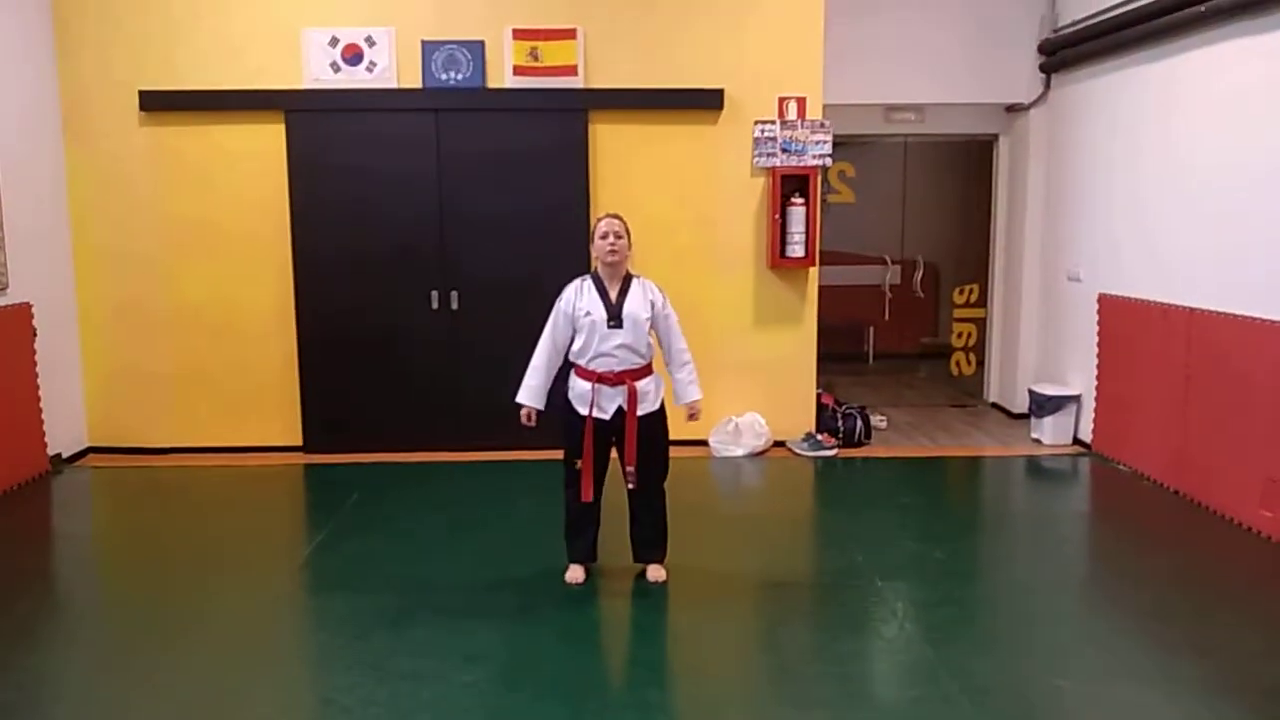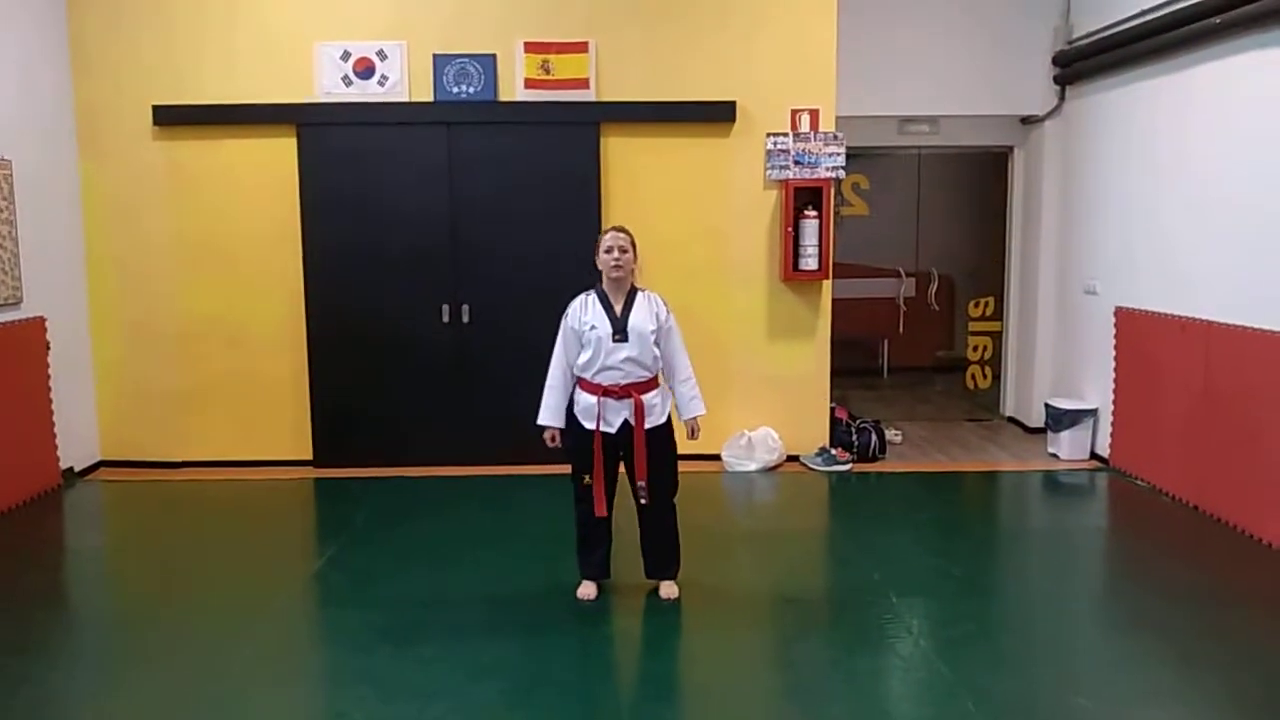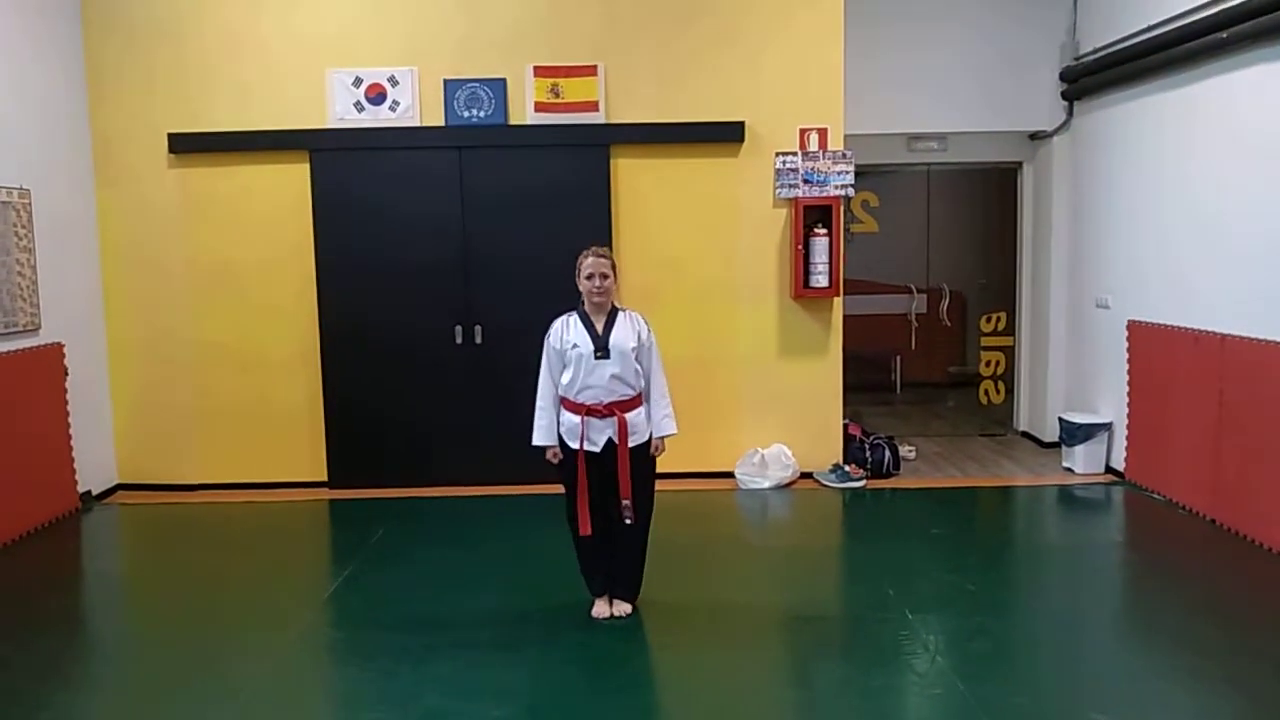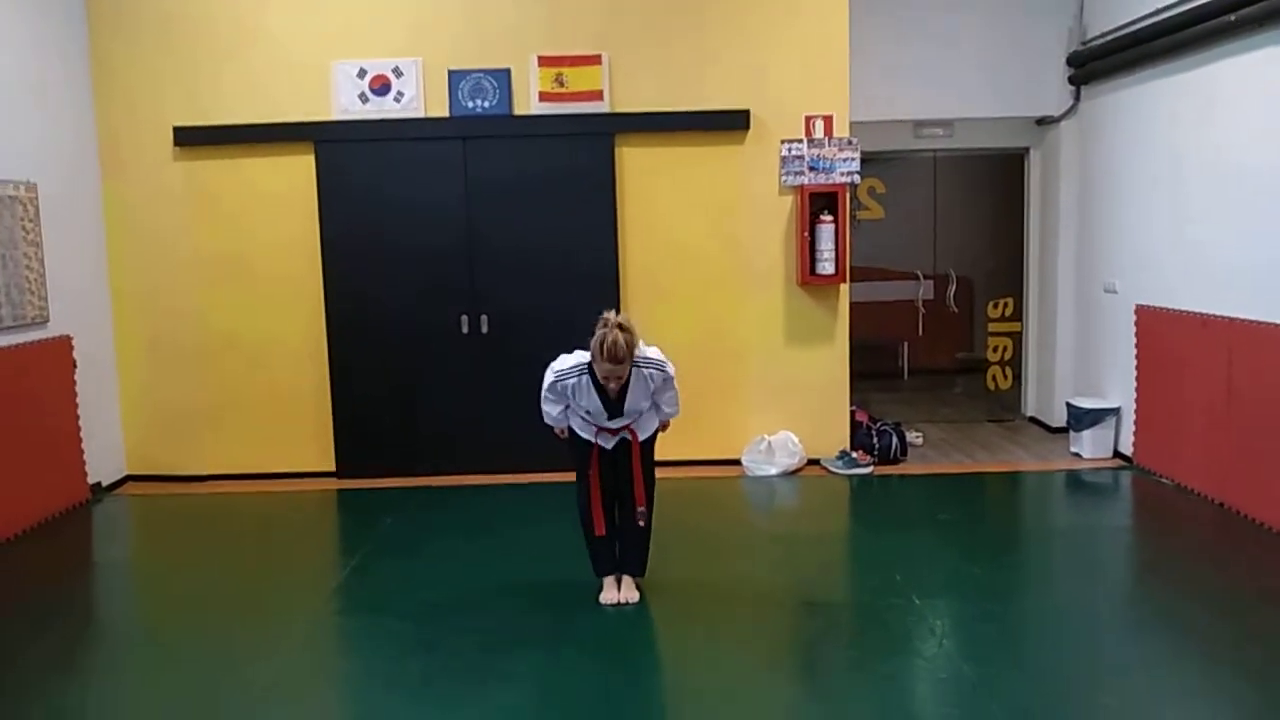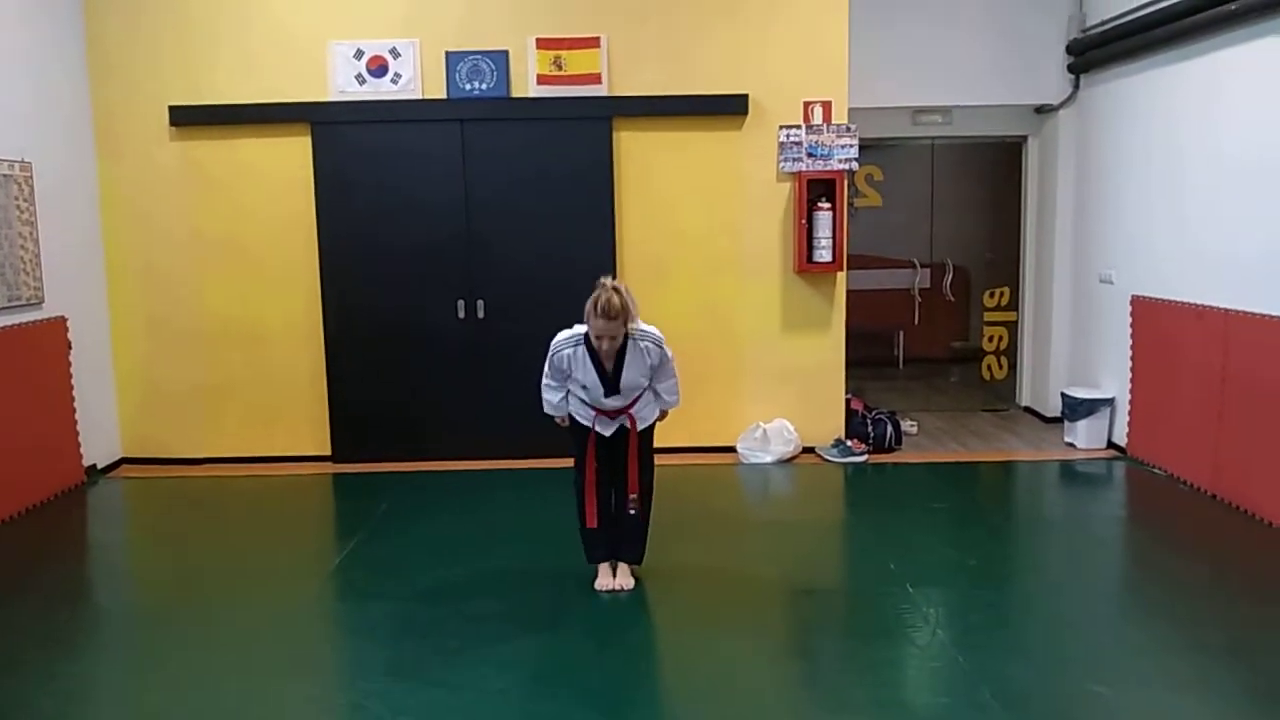
dt=1s
person 1, frame 1
left shoulder: (648, 292)
right shoulder: (575, 293)
left elbow: (674, 347)
right elbow: (550, 347)
left wrist: (689, 393)
right wrist: (531, 397)
left hip: (640, 398)
right hip: (588, 398)
left knee: (646, 482)
right knee: (582, 482)
left ankle: (652, 557)
right ankle: (579, 558)
person 1, frame 2
left shoulder: (654, 306)
right shoulder: (580, 308)
left elbow: (676, 361)
right elbow: (561, 365)
left wrist: (691, 409)
right wrist: (551, 419)
left hip: (645, 412)
right hip: (593, 413)
left knee: (656, 495)
right knee: (591, 498)
left ankle: (665, 573)
right ankle: (591, 574)
person 1, frame 3
left shoulder: (635, 324)
right shoulder: (561, 329)
left elbow: (654, 380)
right elbow: (548, 387)
left wrist: (660, 429)
right wrist: (548, 439)
left hip: (629, 432)
right hip: (579, 433)
left knee: (630, 515)
right knee: (586, 516)
left ankle: (624, 592)
right ankle: (601, 592)
person 1, frame 4
left shoulder: (652, 366)
right shoulder: (569, 372)
left elbow: (666, 390)
right elbow: (551, 392)
left wrist: (665, 415)
right wrist: (557, 421)
left hip: (636, 432)
right hip: (589, 434)
left knee: (636, 498)
right knee: (595, 500)
left ankle: (629, 575)
right ankle: (608, 576)
person 1, frame 5
left shoulder: (648, 343)
right shoulder: (565, 347)
left elbow: (664, 375)
right elbow: (554, 380)
left wrist: (664, 404)
right wrist: (560, 409)
left hip: (635, 418)
right hip: (588, 419)
left knee: (634, 488)
right knee: (593, 489)
left ankle: (625, 562)
right ankle: (603, 563)
